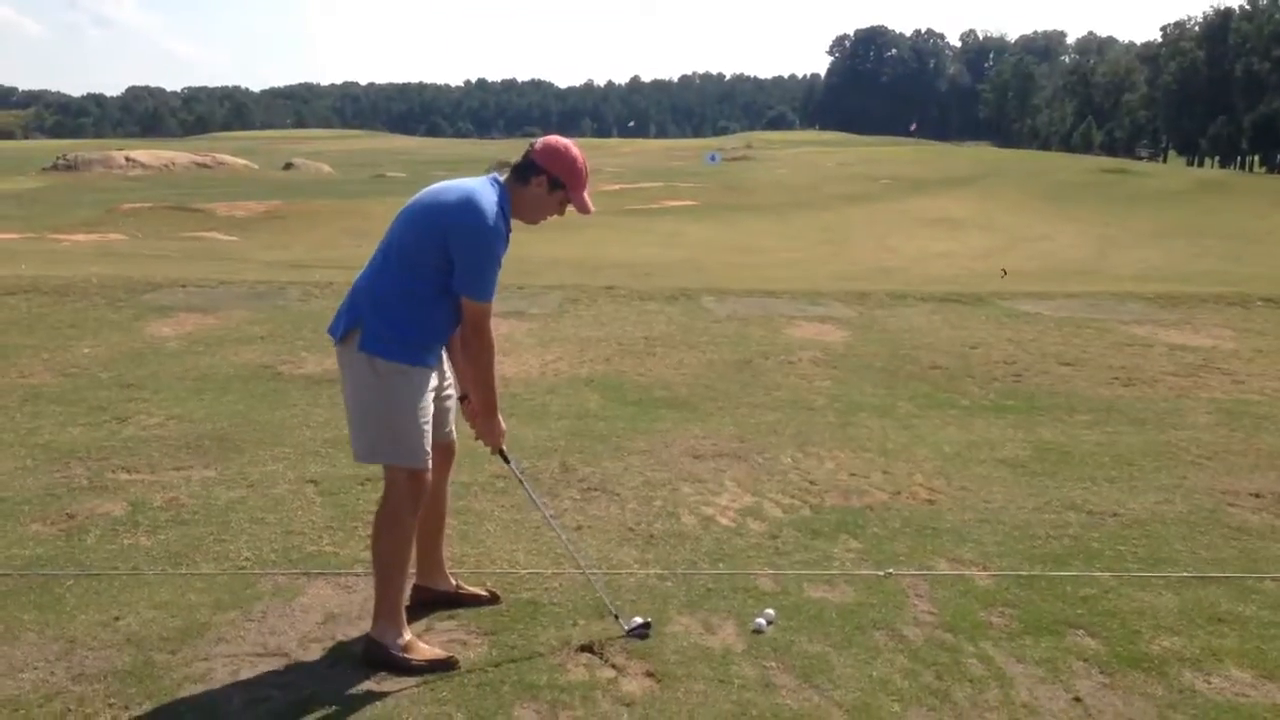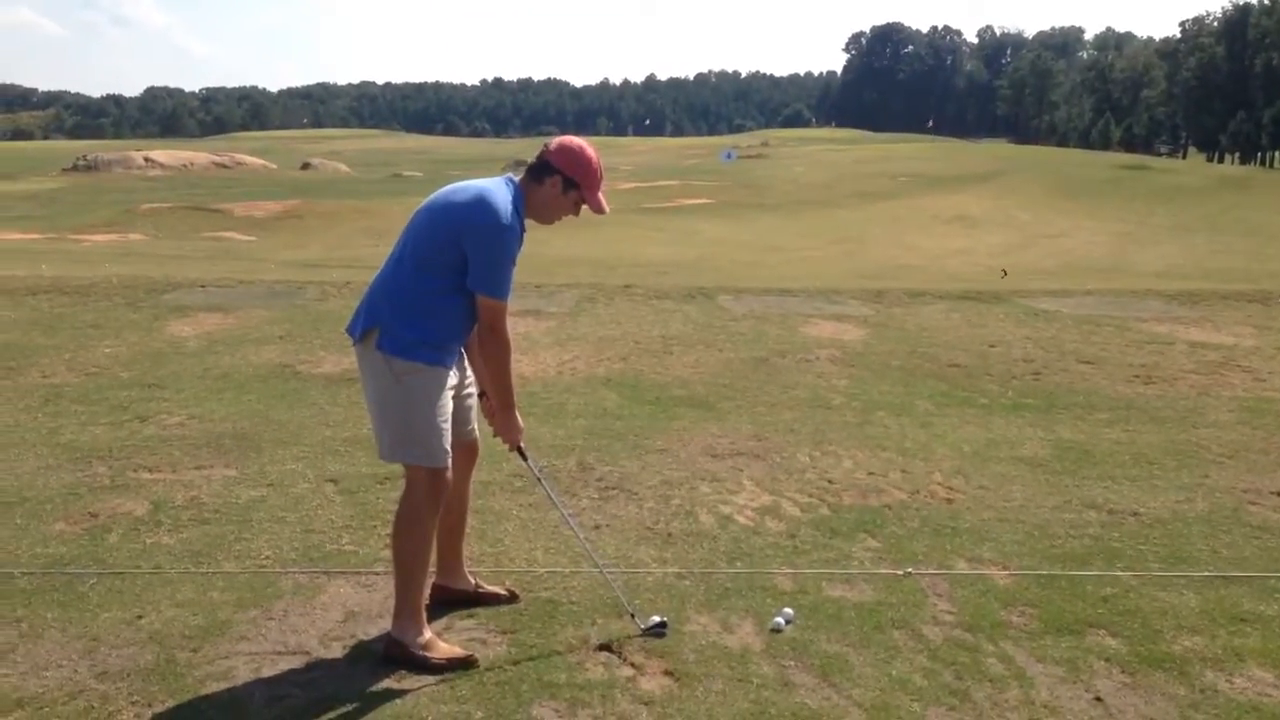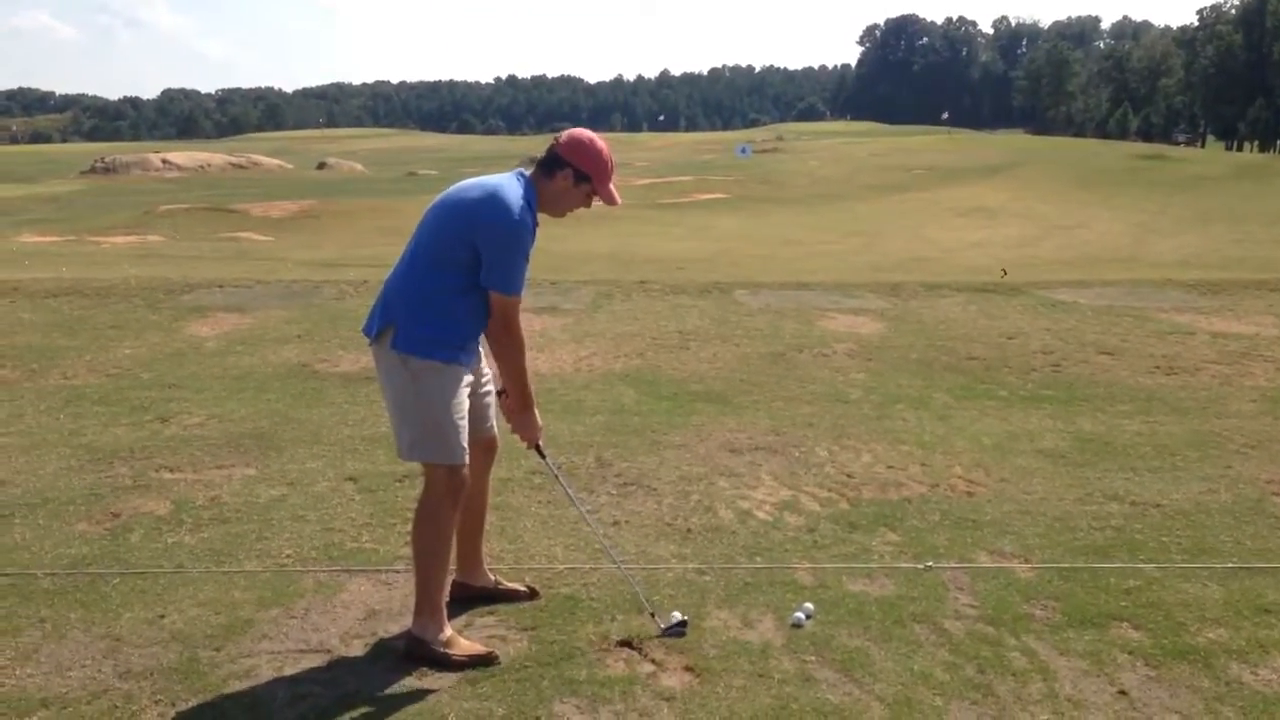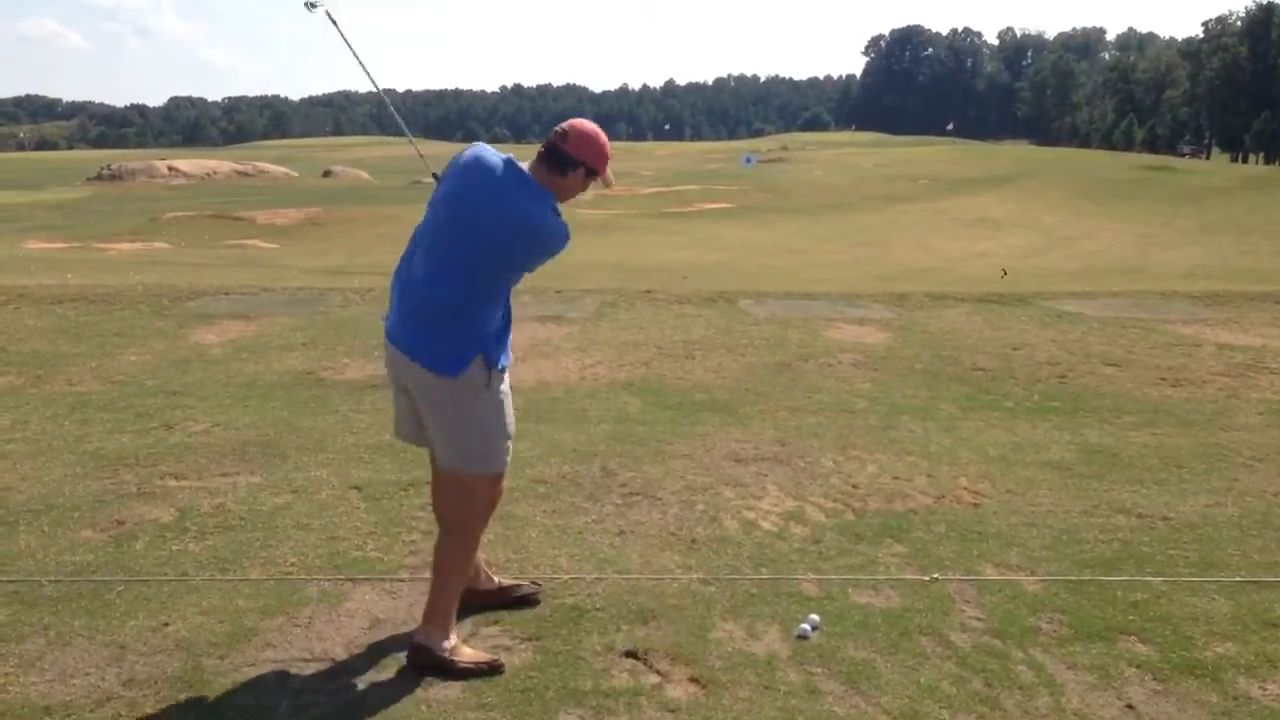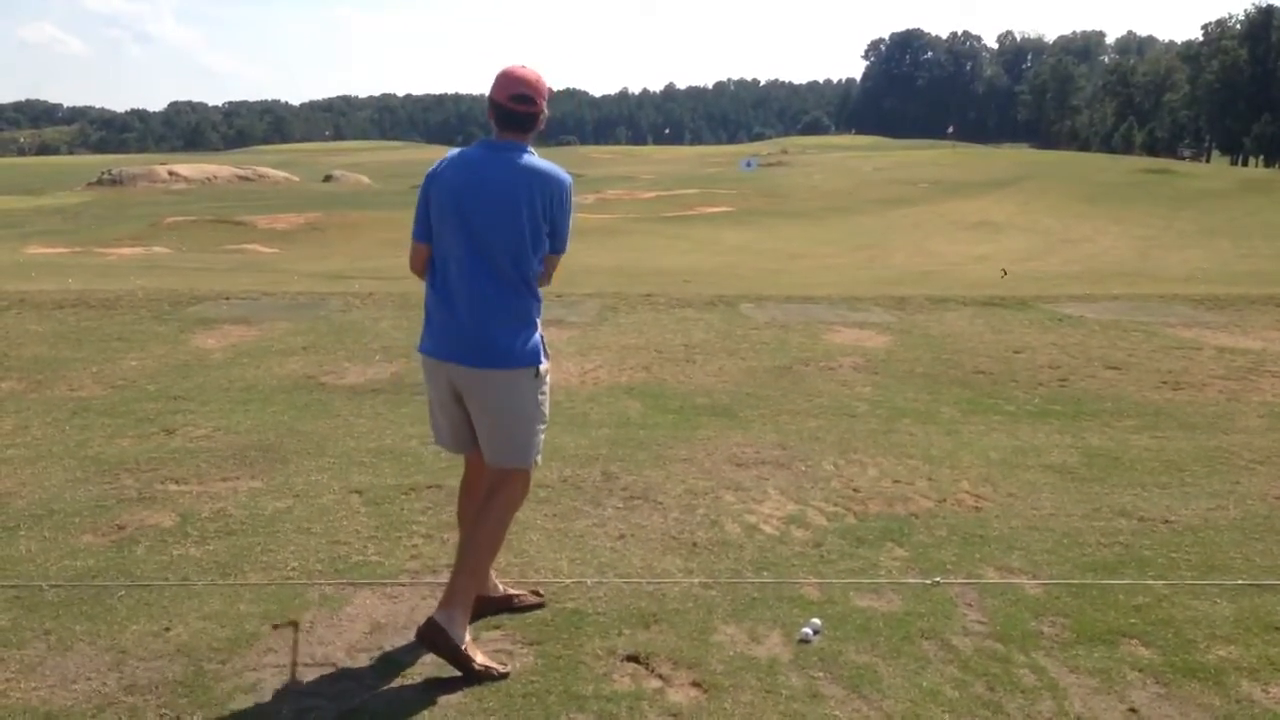
dt=1s
person 1, frame 1
left shoulder: (476, 200)
right shoulder: (483, 219)
left elbow: (454, 316)
right elbow: (477, 331)
left wrist: (468, 393)
right wrist: (489, 413)
left hip: (414, 342)
right hip: (385, 347)
left knee: (438, 457)
right knee: (409, 479)
left ankle: (431, 580)
right ankle: (386, 632)
person 1, frame 2
left shoulder: (493, 201)
right shoulder: (497, 218)
left elbow: (472, 316)
right elbow: (493, 329)
left wrist: (487, 391)
right wrist: (507, 410)
left hip: (434, 343)
right hip: (402, 347)
left knee: (461, 455)
right knee: (430, 478)
left ankle: (451, 578)
right ankle: (407, 630)
person 1, frame 3
left shoulder: (507, 198)
right shoulder: (509, 215)
left elbow: (490, 314)
right elbow: (505, 324)
left wrist: (508, 387)
right wrist: (525, 405)
left hip: (451, 342)
right hip: (416, 345)
left knee: (480, 452)
right knee: (448, 477)
left ankle: (471, 574)
right ankle: (428, 627)
person 1, frame 4
left shoulder: (475, 160)
right shoulder: (550, 229)
left hip: (405, 341)
right hip: (461, 358)
left knee: (450, 467)
right knee: (482, 486)
left ankle: (471, 580)
right ankle: (434, 636)
person 1, frame 5
left shoulder: (442, 173)
right shoulder: (552, 182)
left elbow: (419, 265)
right elbow: (547, 271)
left hip: (442, 349)
right hip: (509, 353)
left knee: (480, 467)
right knee: (509, 480)
left ankle: (480, 586)
right ankle: (450, 617)
